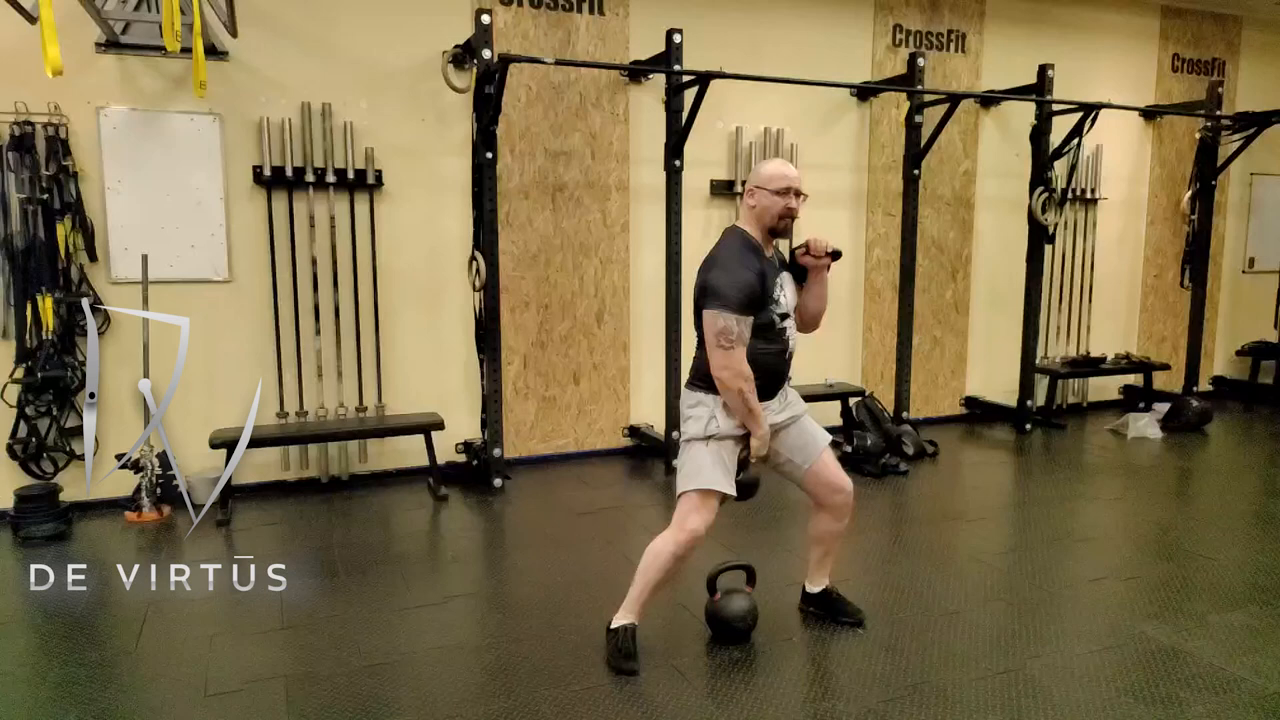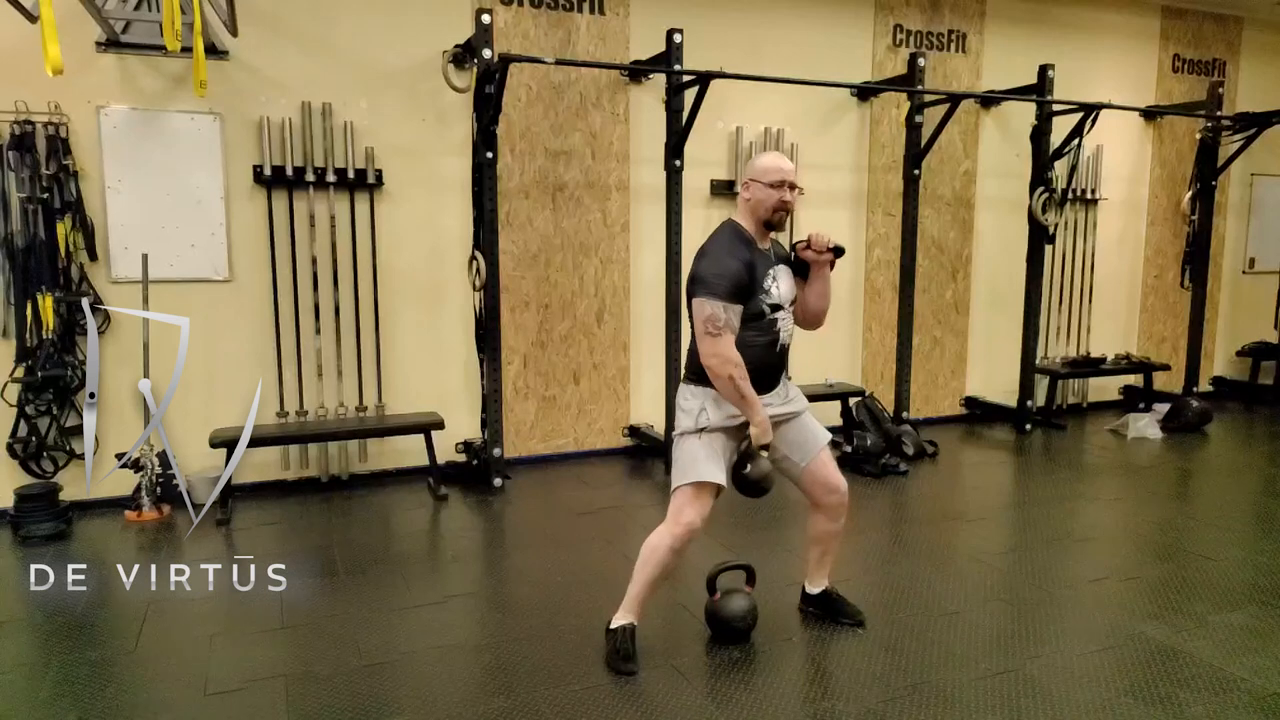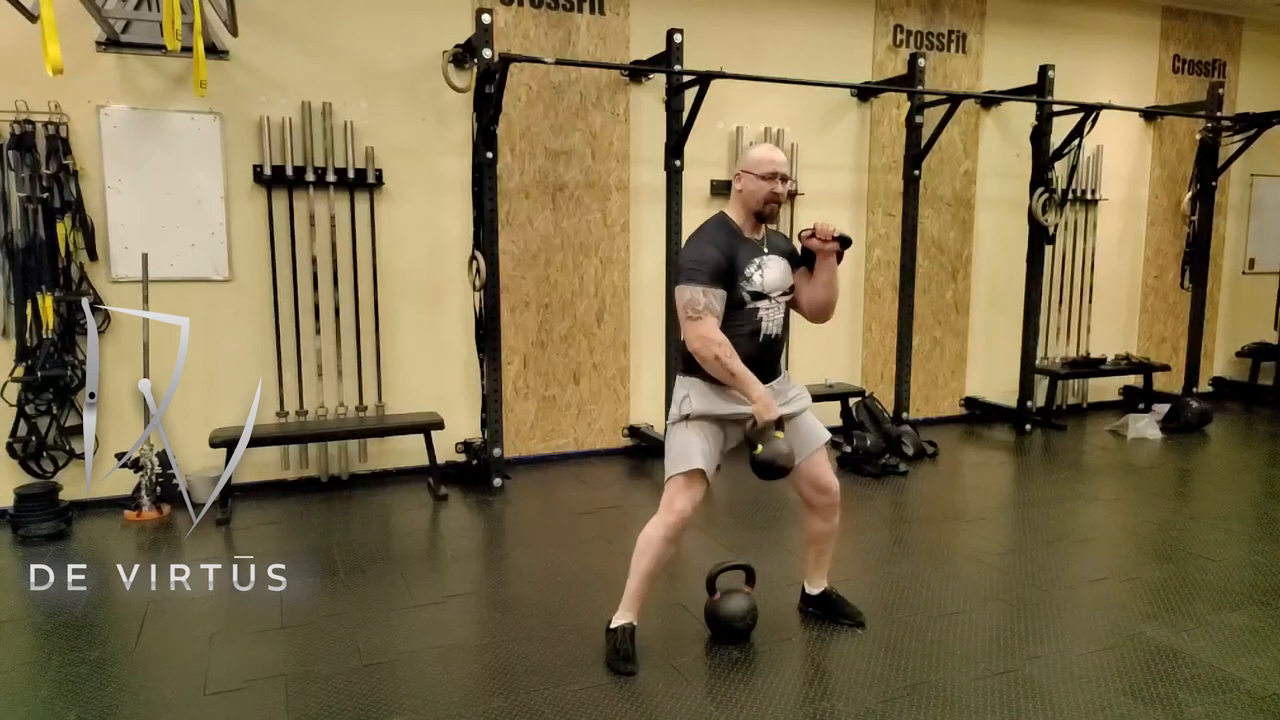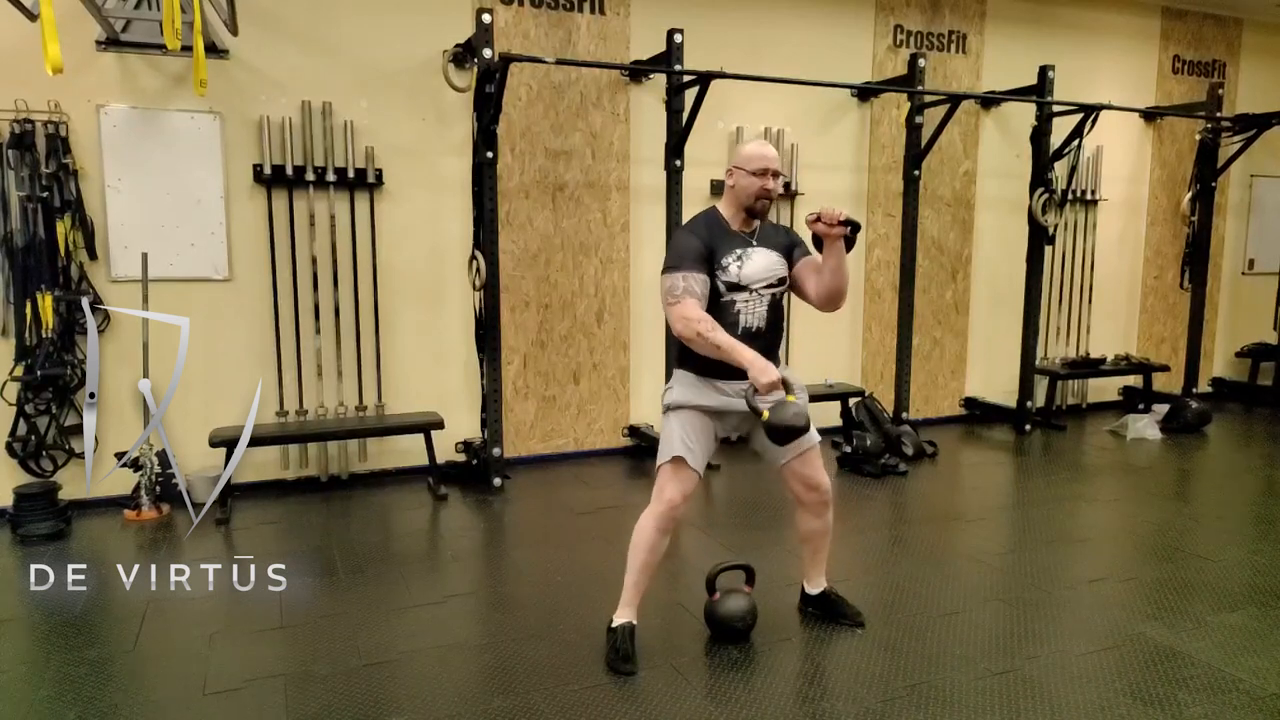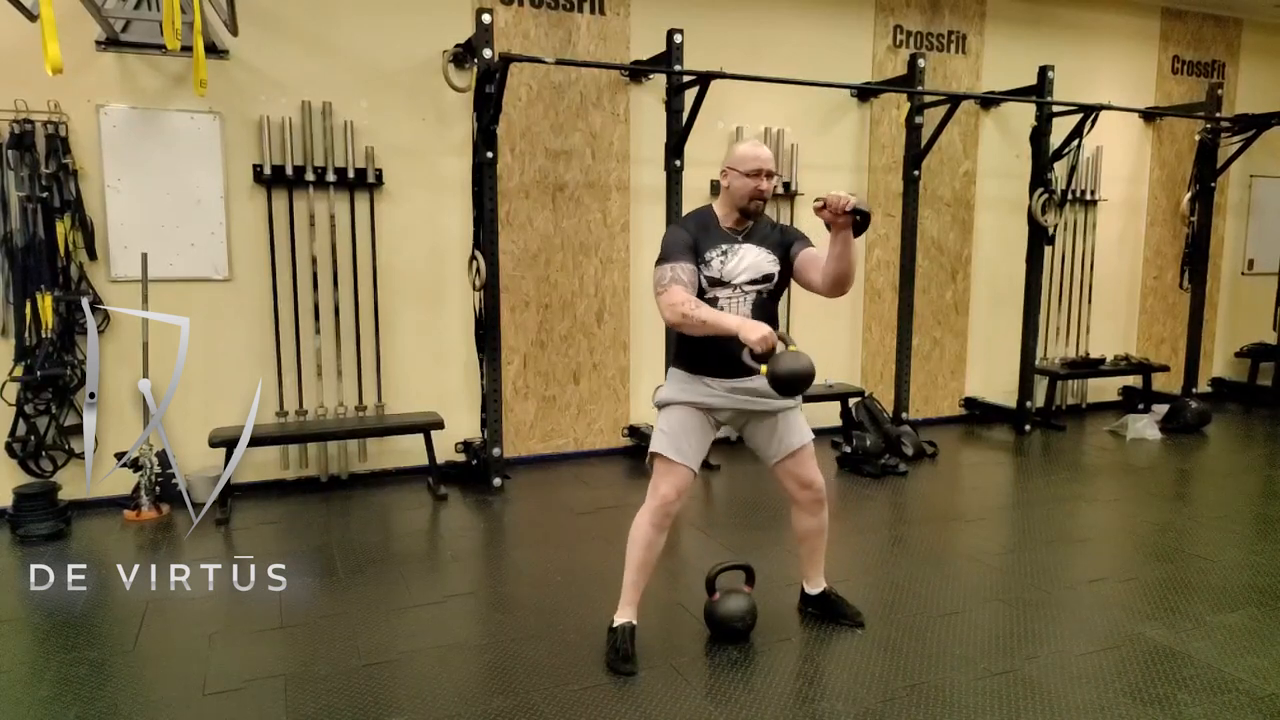
dt=0.5s
person 1, frame 1
left shoulder: (773, 254)
right shoulder: (734, 267)
left elbow: (805, 322)
right elbow: (726, 366)
left wrist: (818, 271)
right wrist: (755, 428)
left hip: (776, 400)
right hip: (719, 407)
left knee: (838, 493)
right knee: (690, 528)
left ankle: (816, 591)
right ankle: (623, 622)
person 1, frame 2
left shoulder: (778, 252)
right shoulder: (723, 259)
left elbow: (809, 318)
right elbow: (716, 354)
left wrist: (820, 267)
right wrist: (753, 416)
left hip: (777, 395)
right hip: (715, 401)
left knee: (833, 493)
right knee: (685, 521)
left ankle: (816, 591)
right ankle: (623, 622)
person 1, frame 3
left shoulder: (781, 246)
right shoulder: (708, 247)
left elbow: (818, 311)
right elbow: (701, 338)
left wrist: (825, 256)
right wrist: (754, 393)
left hip: (775, 386)
right hip: (708, 394)
left knee: (826, 492)
right knee: (677, 510)
left ankle: (816, 592)
right ankle: (623, 622)
person 1, frame 4
left shoulder: (783, 240)
right shoulder: (695, 238)
left elbow: (829, 299)
right elbow: (685, 321)
left wrist: (834, 243)
right wrist: (749, 360)
left hip: (769, 381)
right hip: (701, 387)
left knee: (816, 490)
right knee: (668, 501)
left ankle: (815, 591)
right ankle: (623, 620)
person 1, frame 5
left shoulder: (781, 238)
right shoulder: (687, 233)
left elbow: (834, 284)
right elbow: (674, 309)
left wrist: (841, 230)
right wrist: (738, 325)
left hip: (763, 384)
right hip: (695, 385)
left knee: (811, 490)
right knee: (664, 499)
left ankle: (815, 592)
right ankle: (623, 621)
